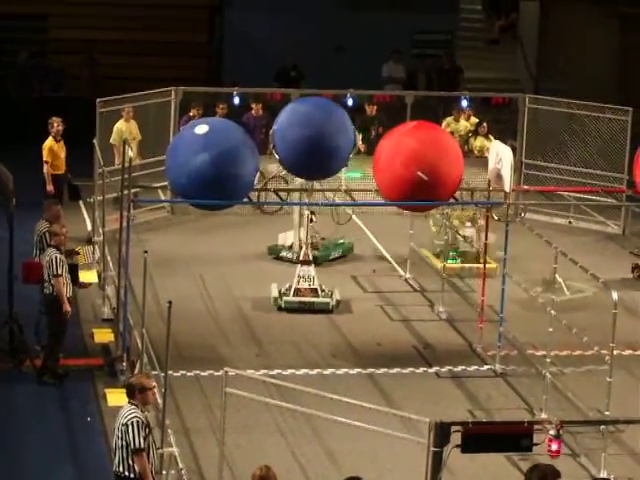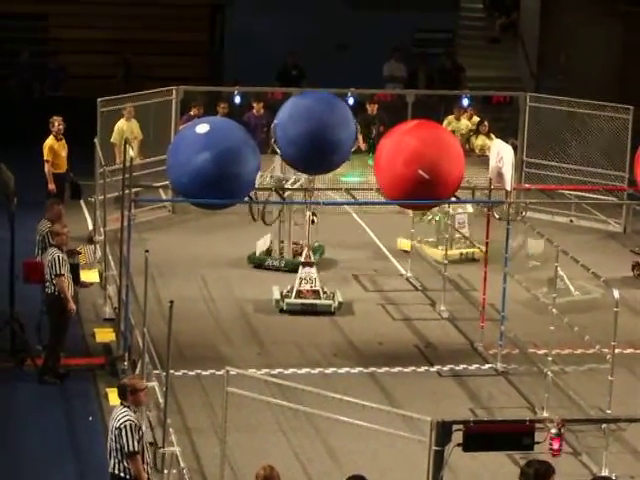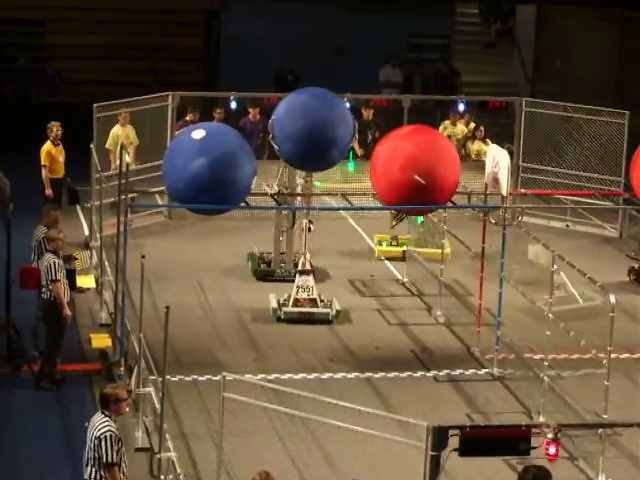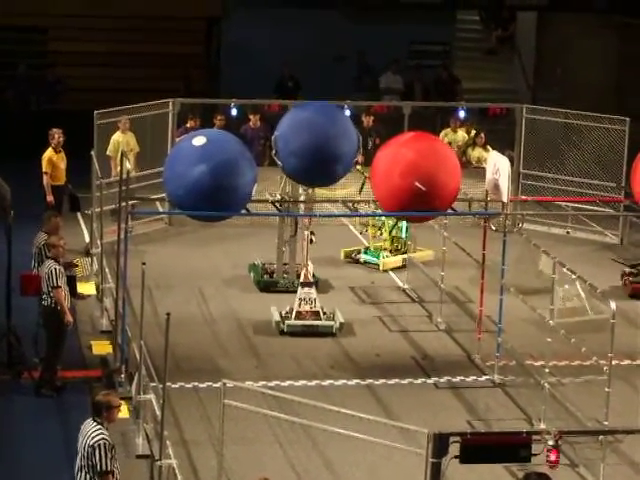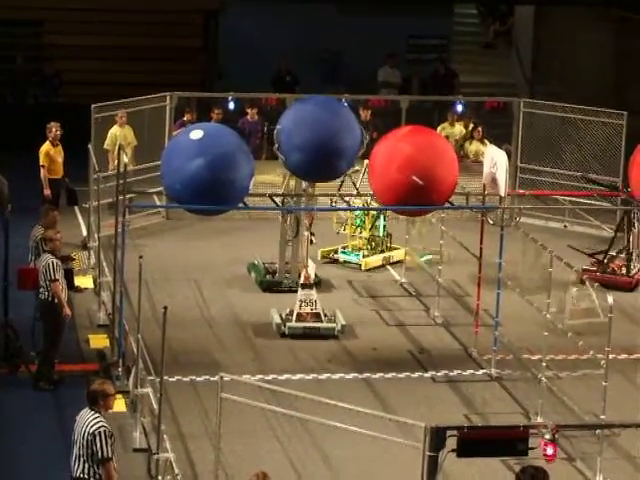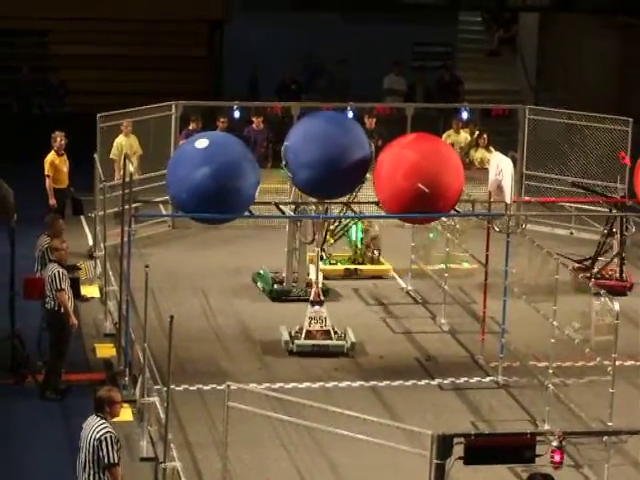
dt=0.5s
person 1, frame 1
left shoulder: (51, 253)
right shoulder: (56, 257)
right elbow: (57, 281)
right wrist: (65, 303)
left hip: (53, 298)
right hip: (57, 300)
left knee: (56, 335)
right knee: (56, 336)
left ankle: (52, 368)
right ankle: (45, 372)
person 1, frame 2
left shoulder: (52, 252)
right shoulder: (58, 256)
right elbow: (60, 280)
right wrist: (70, 301)
left hip: (53, 296)
right hip: (58, 299)
left knee: (57, 335)
right knee: (57, 336)
left ankle: (53, 368)
right ankle: (46, 372)
person 1, frame 3
left shoulder: (48, 258)
right shoulder: (53, 262)
right elbow: (56, 286)
right wrist: (65, 307)
left hip: (49, 302)
right hip: (54, 305)
left knee: (53, 341)
right knee: (54, 342)
left ankle: (49, 374)
right ankle: (42, 378)
person 1, frame 4
left shoulder: (48, 264)
right shoulder: (55, 268)
right elbow: (57, 293)
right wrist: (67, 313)
left hip: (49, 309)
right hip: (55, 311)
left knee: (54, 347)
right knee: (54, 349)
left ankle: (50, 381)
right ankle: (43, 385)
person 1, frame 5
left shoulder: (44, 258)
right shoulder: (52, 261)
right elbow: (55, 286)
right wrist: (65, 306)
left hip: (46, 302)
right hip: (52, 305)
left knee: (51, 341)
right knee: (52, 342)
left ankle: (47, 374)
right ankle: (40, 378)
person 1, frame 6
left shoulder: (52, 268)
right shoulder: (58, 271)
right elbow: (61, 295)
right wrist: (71, 316)
left hip: (53, 312)
right hip: (59, 314)
left knee: (57, 350)
right knee: (58, 352)
left ankle: (54, 384)
right ankle: (47, 388)
